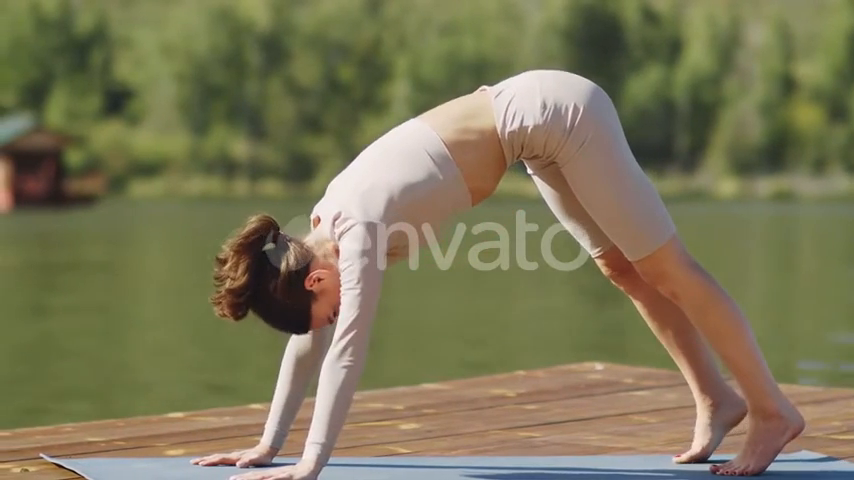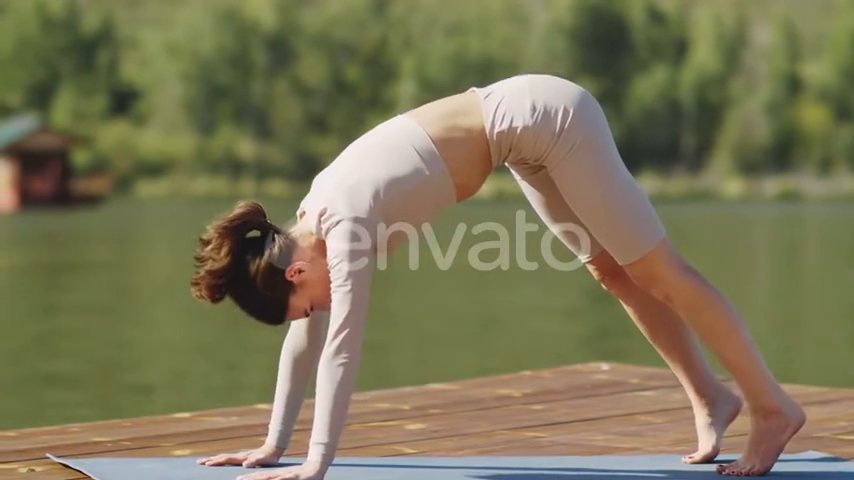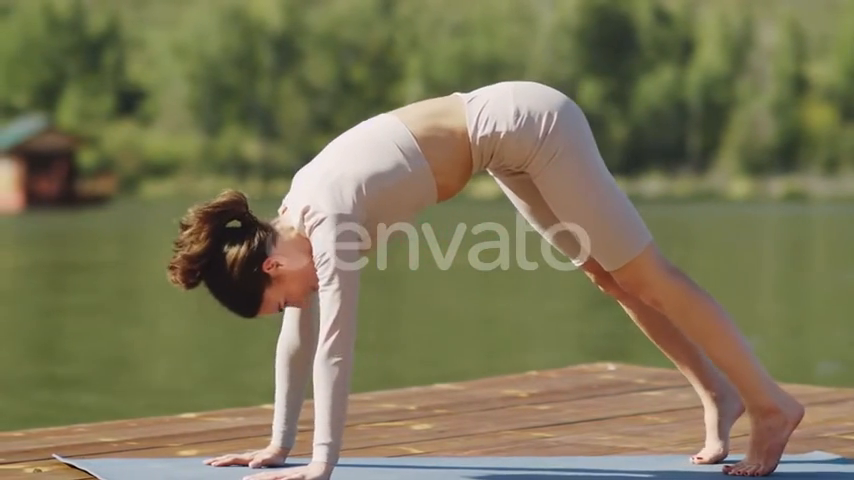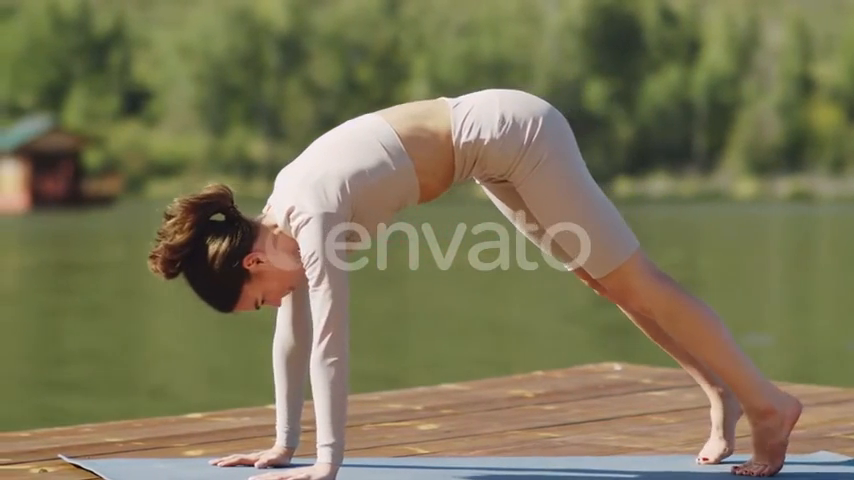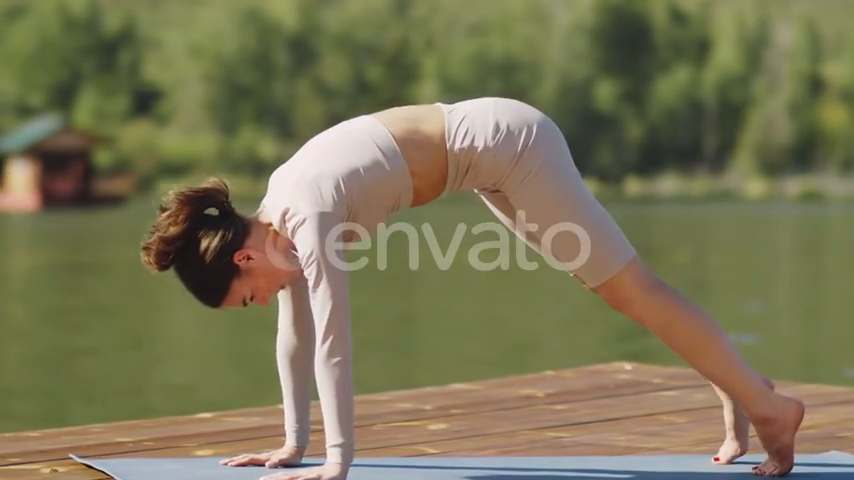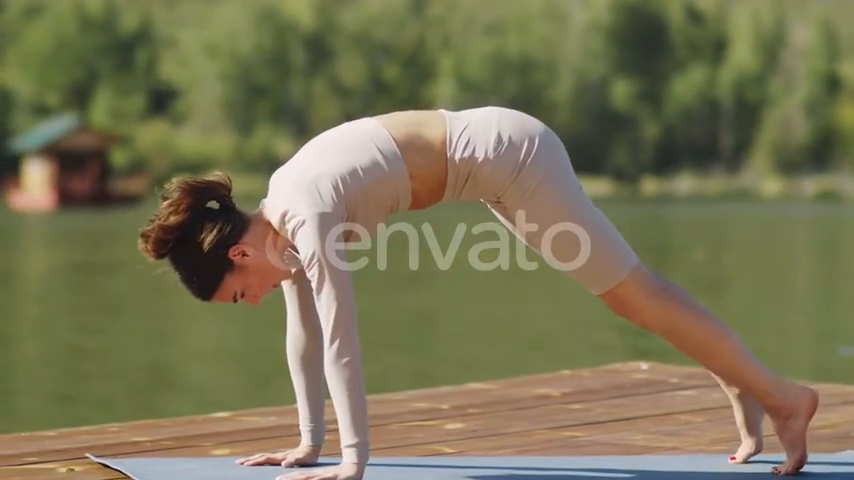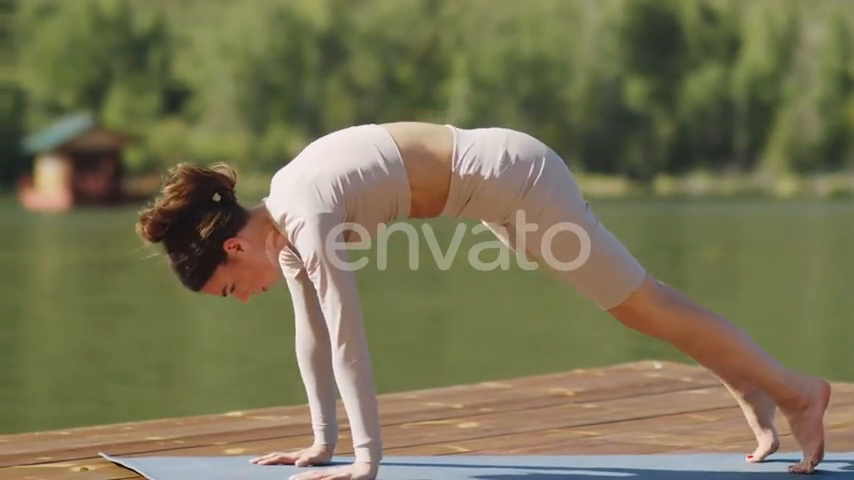
dt=0.4s
person 1, frame 1
left shoulder: (356, 227)
right shoulder: (324, 222)
left elbow: (346, 349)
right elbow: (308, 342)
left hip: (557, 115)
right hip: (538, 116)
left knee: (666, 269)
right knee: (625, 271)
left ankle: (772, 410)
right ankle: (715, 398)
person 1, frame 2
left shoulder: (343, 223)
right shoulder: (311, 217)
left elbow: (340, 346)
right elbow: (302, 340)
left hip: (546, 118)
right hip: (528, 122)
left knee: (657, 273)
right knee: (614, 273)
left ankle: (773, 406)
right ankle: (711, 398)
person 1, frame 3
left shoulder: (327, 219)
right shoulder: (294, 213)
left elbow: (333, 343)
right elbow: (296, 337)
left hip: (529, 124)
right hip: (510, 128)
left knee: (646, 276)
right knee: (609, 276)
left ankle: (770, 403)
right ankle: (718, 393)
person 1, frame 4
left shoulder: (312, 216)
right shoulder: (278, 213)
left elbow: (327, 341)
right elbow: (291, 335)
left hip: (514, 134)
right hip: (495, 139)
left knee: (634, 281)
right knee: (605, 280)
left ankle: (768, 403)
right ankle: (722, 389)
person 1, frame 5
left shoulder: (307, 217)
right shoulder: (274, 217)
left elbow: (331, 341)
right elbow: (293, 334)
left hip: (506, 142)
right hip: (491, 145)
left knee: (629, 289)
right knee: (608, 280)
left ankle: (768, 408)
right ankle: (736, 385)
person 1, frame 6
left shoulder: (306, 216)
right shoulder: (276, 214)
left elbow: (338, 339)
right elbow: (302, 333)
left hip: (506, 152)
right hip: (494, 153)
left knee: (632, 293)
right knee: (622, 284)
left ankle: (782, 396)
right ankle: (743, 385)
person 1, frame 7
left shoulder: (306, 217)
right shoulder: (278, 216)
left elbow: (346, 341)
right elbow: (310, 333)
left hip: (509, 175)
right hip: (494, 180)
left knee: (643, 305)
right knee: (630, 300)
left ankle: (795, 390)
right ankle: (751, 389)
